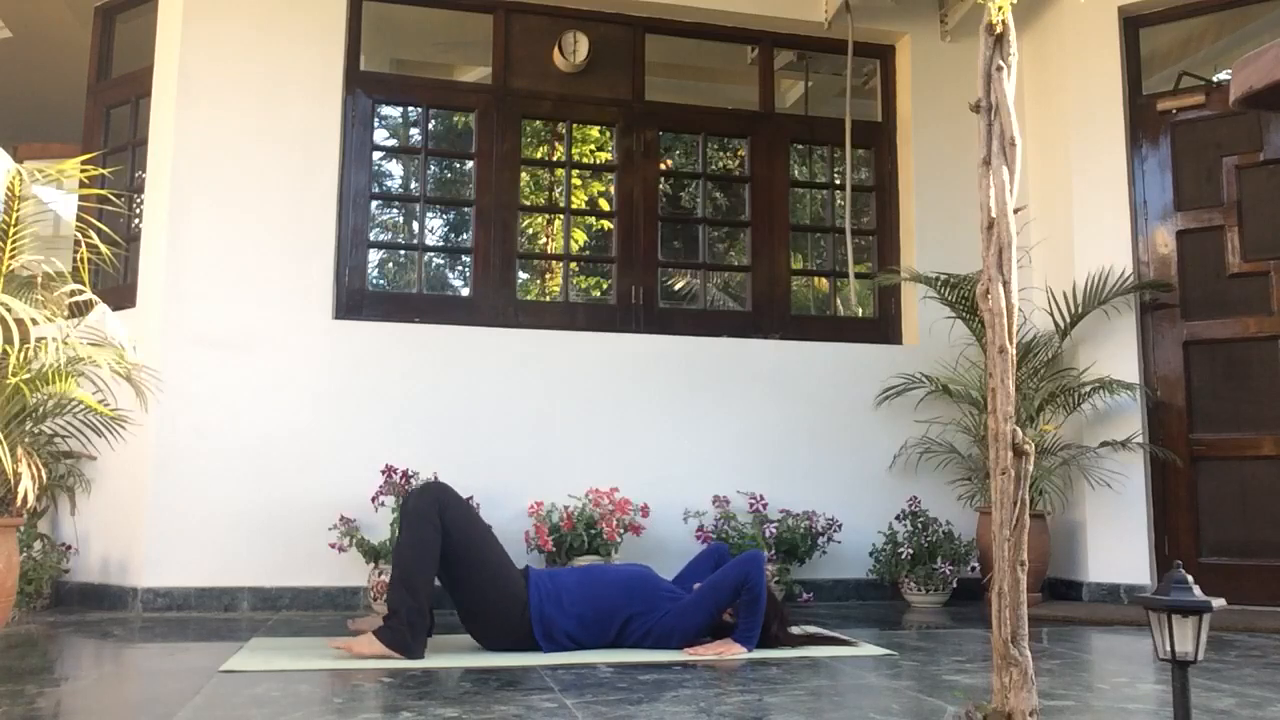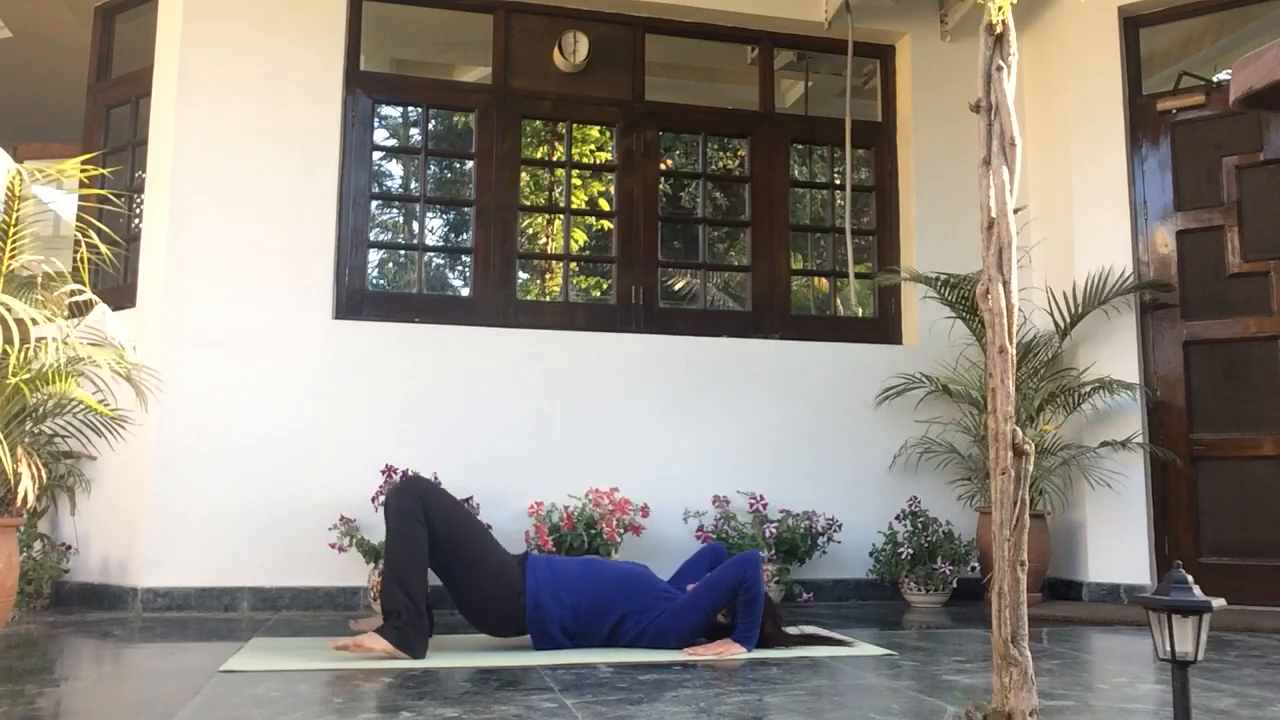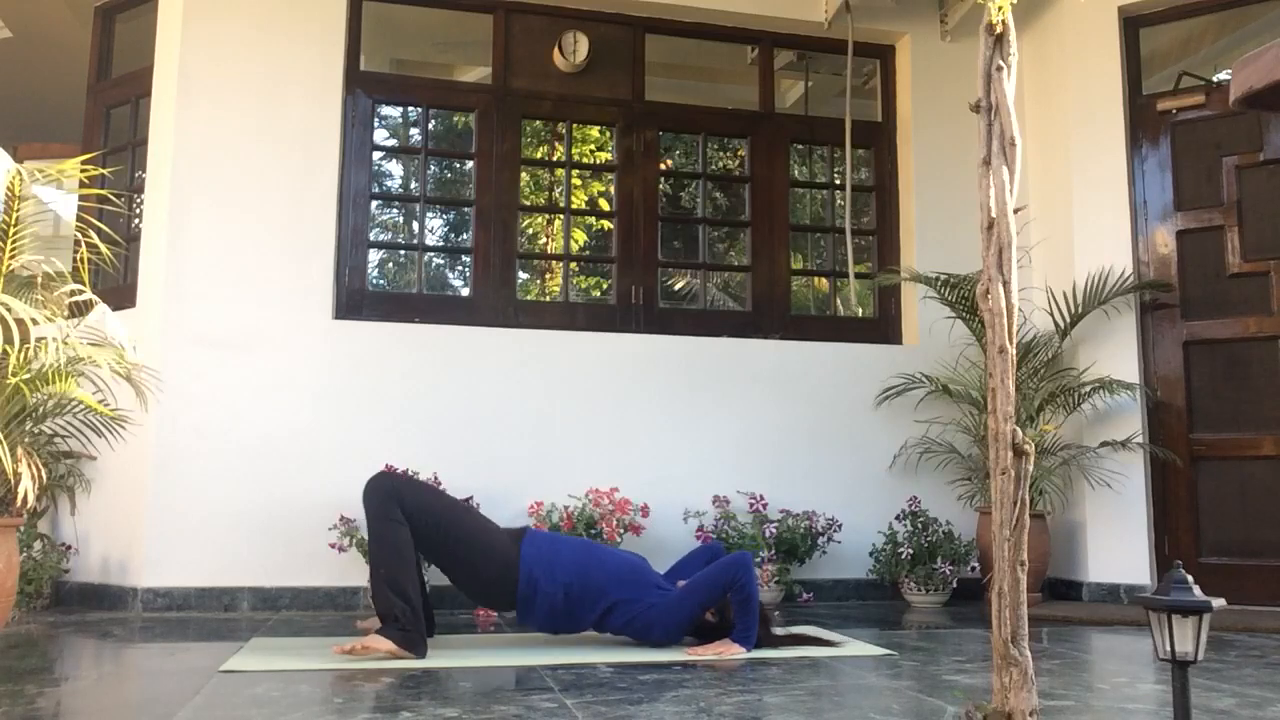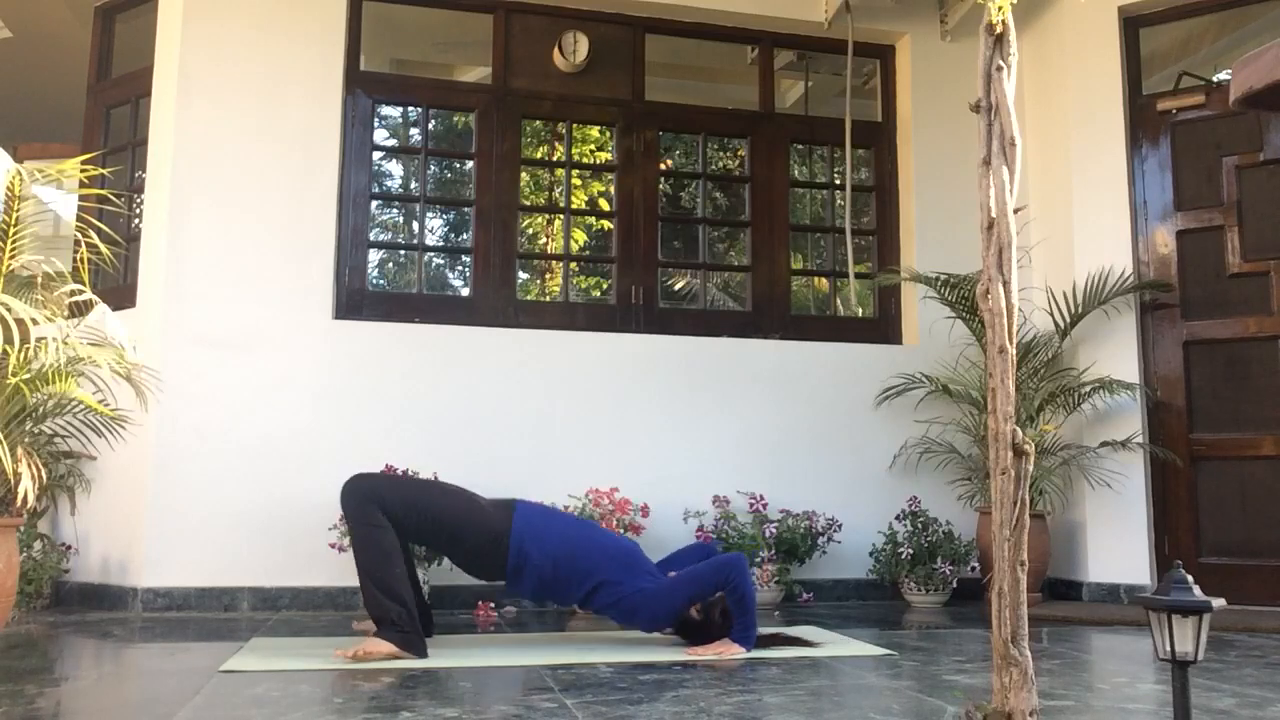
dt=0.1s
person 1, frame 1
left shoulder: (683, 622)
right shoulder: (682, 602)
left elbow: (752, 561)
right elbow: (718, 550)
left wrist: (744, 643)
left hip: (518, 613)
right hip: (522, 599)
left knee: (431, 498)
right knee: (433, 510)
left ankle: (400, 636)
right ankle: (406, 623)
person 1, frame 2
left shoulder: (677, 622)
right shoulder: (677, 602)
left elbow: (749, 563)
right elbow: (716, 549)
left wrist: (743, 642)
left hip: (515, 599)
right hip: (522, 582)
left knee: (413, 494)
right knee: (419, 504)
left ankle: (402, 635)
right ankle: (406, 623)
person 1, frame 3
left shoulder: (664, 615)
right shoulder: (667, 595)
right elbow: (714, 549)
left wrist: (743, 642)
left hip: (512, 565)
right hip: (516, 554)
left knee: (387, 492)
right knee: (397, 500)
left ankle: (402, 632)
right ankle: (409, 620)
person 1, frame 4
left shoulder: (653, 602)
right shoulder: (659, 586)
right elbow: (710, 548)
left wrist: (741, 641)
right hip: (509, 530)
left knee: (364, 494)
left ankle: (400, 635)
right ankle: (408, 620)
